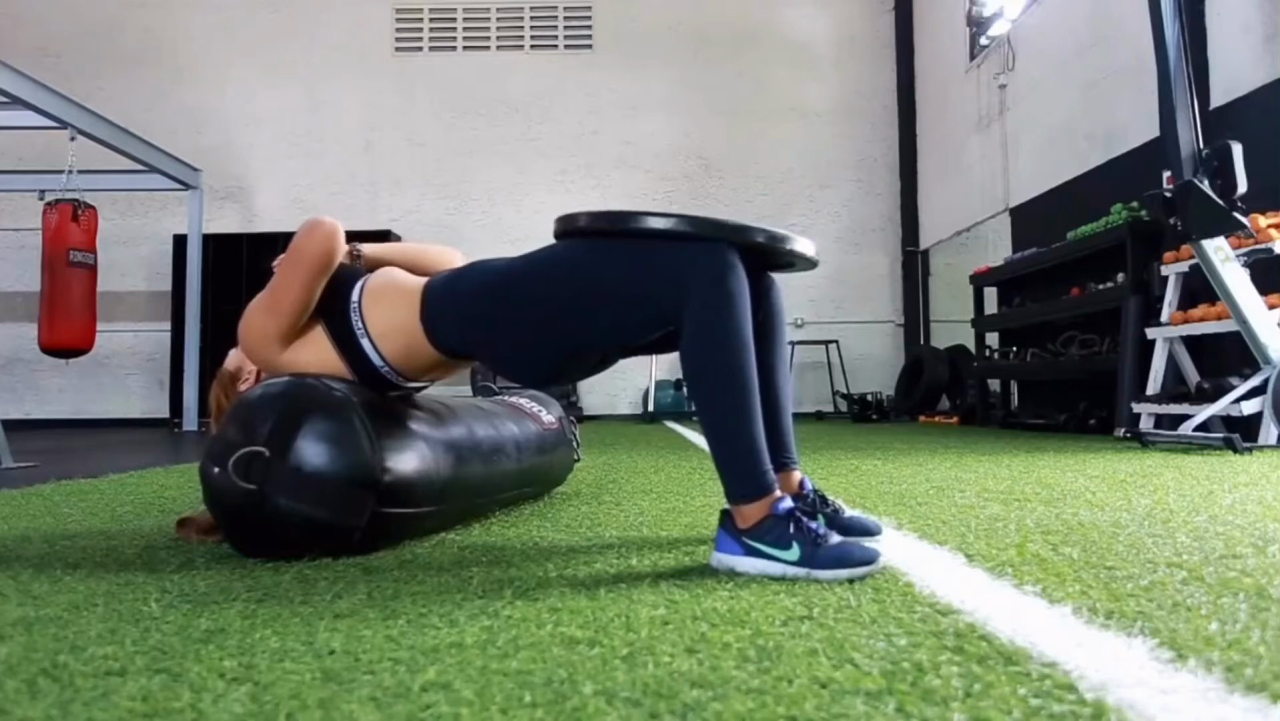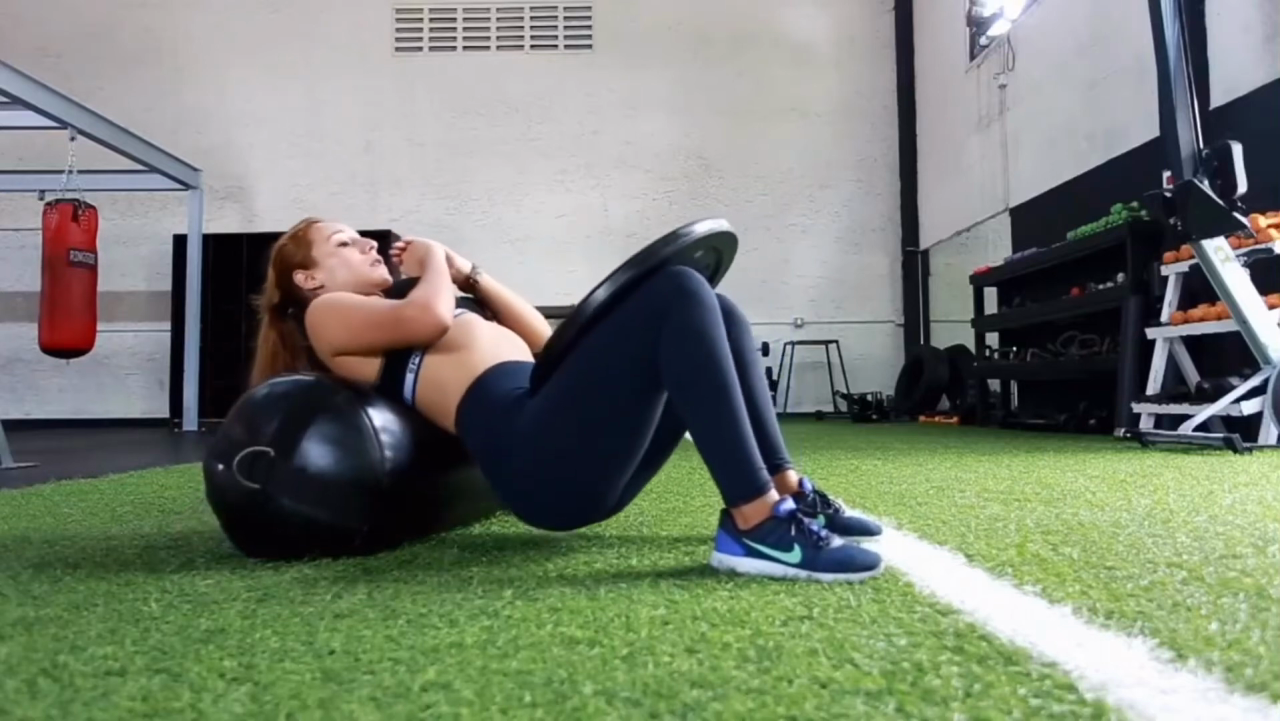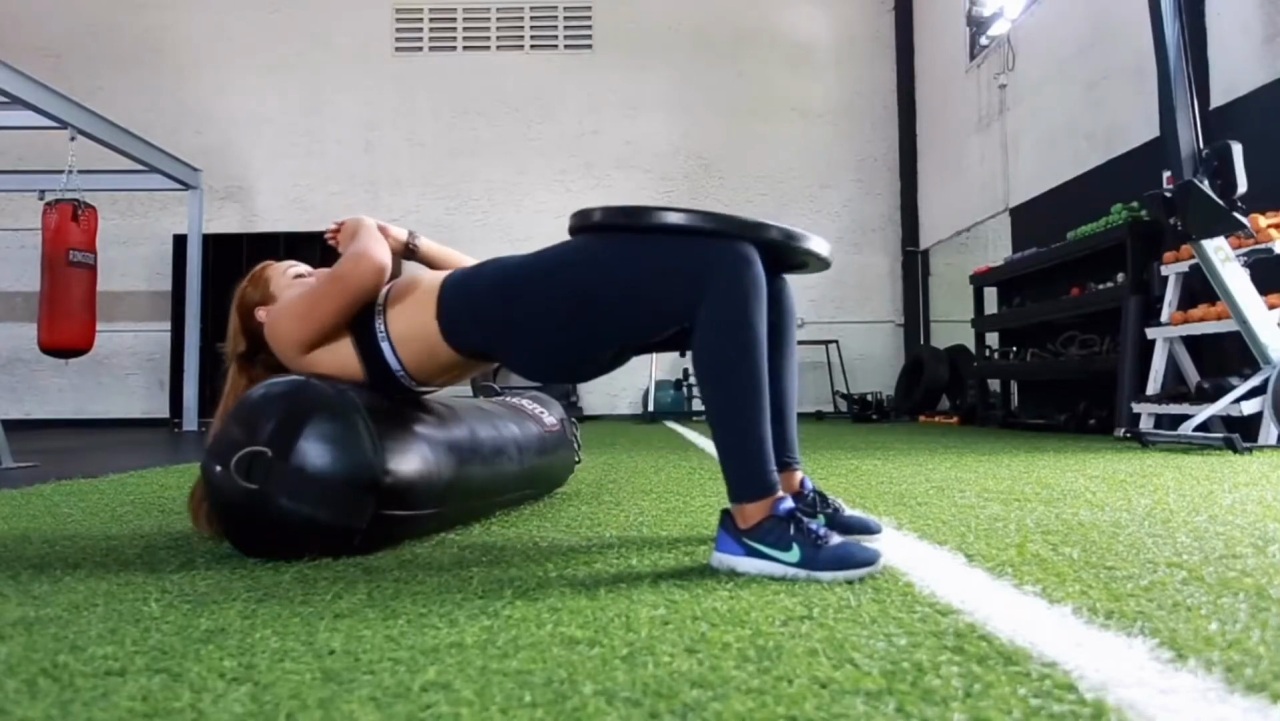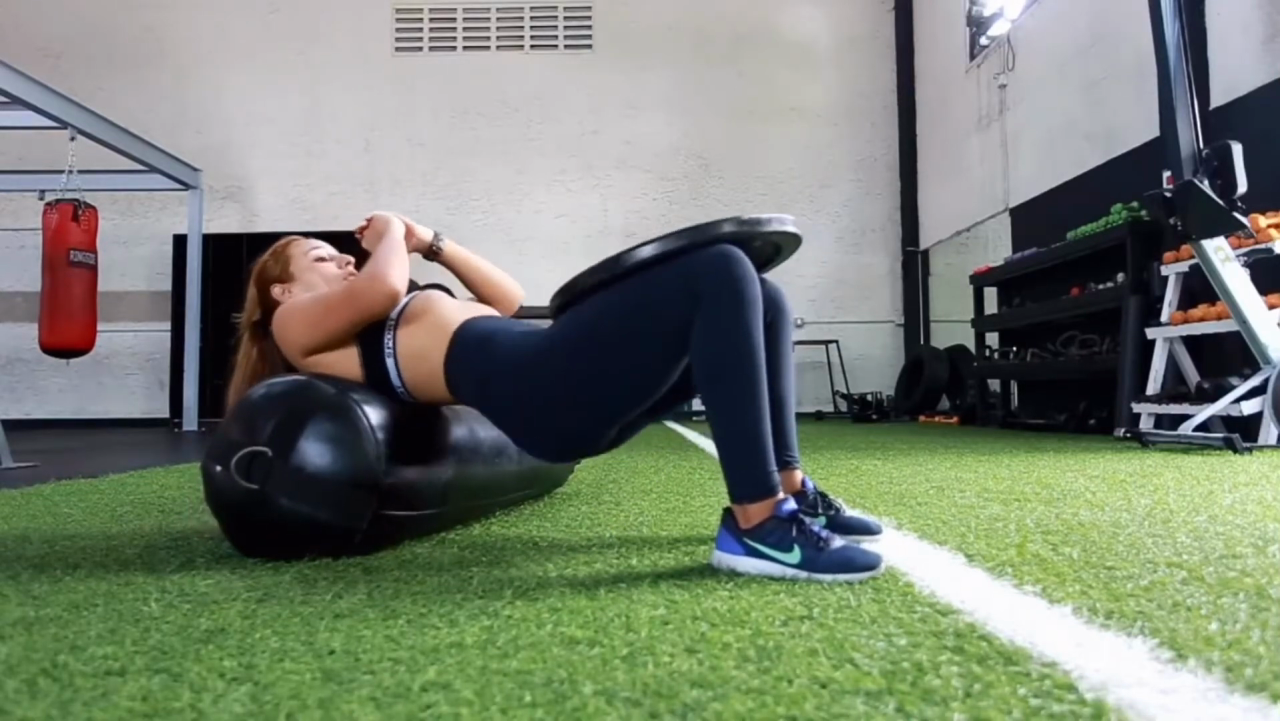
dt=1s
person 1, frame 1
left shoulder: (355, 343)
right shoulder: (267, 334)
left elbow: (446, 262)
right elbow: (320, 236)
left wrist: (359, 256)
right wrist: (343, 254)
left hip: (543, 322)
right hip: (509, 314)
left knee: (746, 280)
right knee: (709, 268)
left ankle: (785, 488)
right ankle: (756, 524)
person 1, frame 2
left shoulder: (399, 324)
right shoulder: (327, 316)
left elbow: (538, 337)
right elbow: (427, 316)
left wrist: (465, 273)
right wrist: (433, 263)
left hip: (584, 453)
right hip: (543, 453)
left knee: (715, 315)
right knee: (677, 294)
left ankle: (789, 492)
right ankle: (756, 526)
person 1, frame 3
left shoulder: (360, 323)
right shoulder: (291, 330)
left elbow: (478, 272)
right elbow: (366, 267)
left wrist: (406, 242)
right wrist: (368, 236)
left hip: (546, 301)
right hip: (526, 309)
left knee: (760, 284)
right knee: (727, 266)
left ankle: (787, 490)
right ankle: (757, 524)
person 1, frame 4
left shoulder: (371, 326)
right shoulder: (296, 325)
left elbow: (509, 302)
right elbow: (382, 286)
left wrist: (429, 243)
right wrist: (389, 239)
left hip: (559, 367)
right hip: (539, 384)
left knee: (756, 299)
right knee: (720, 276)
left ankle: (789, 490)
right ankle: (759, 525)
